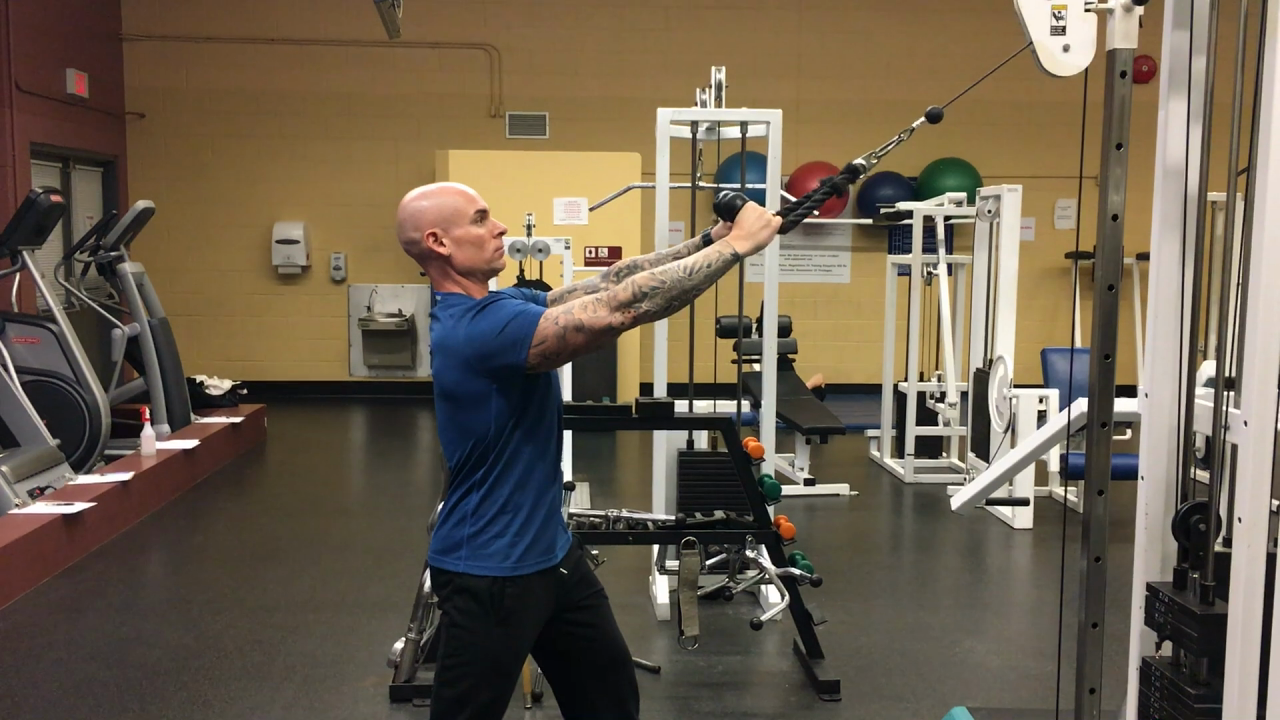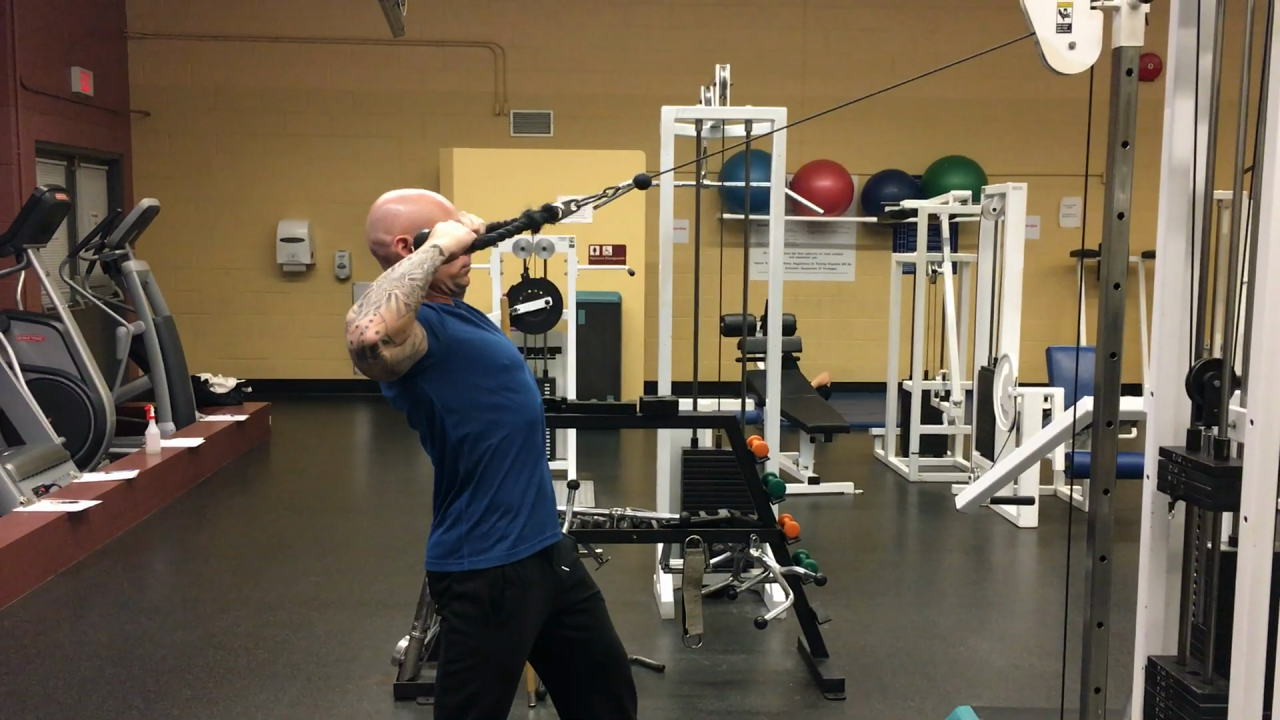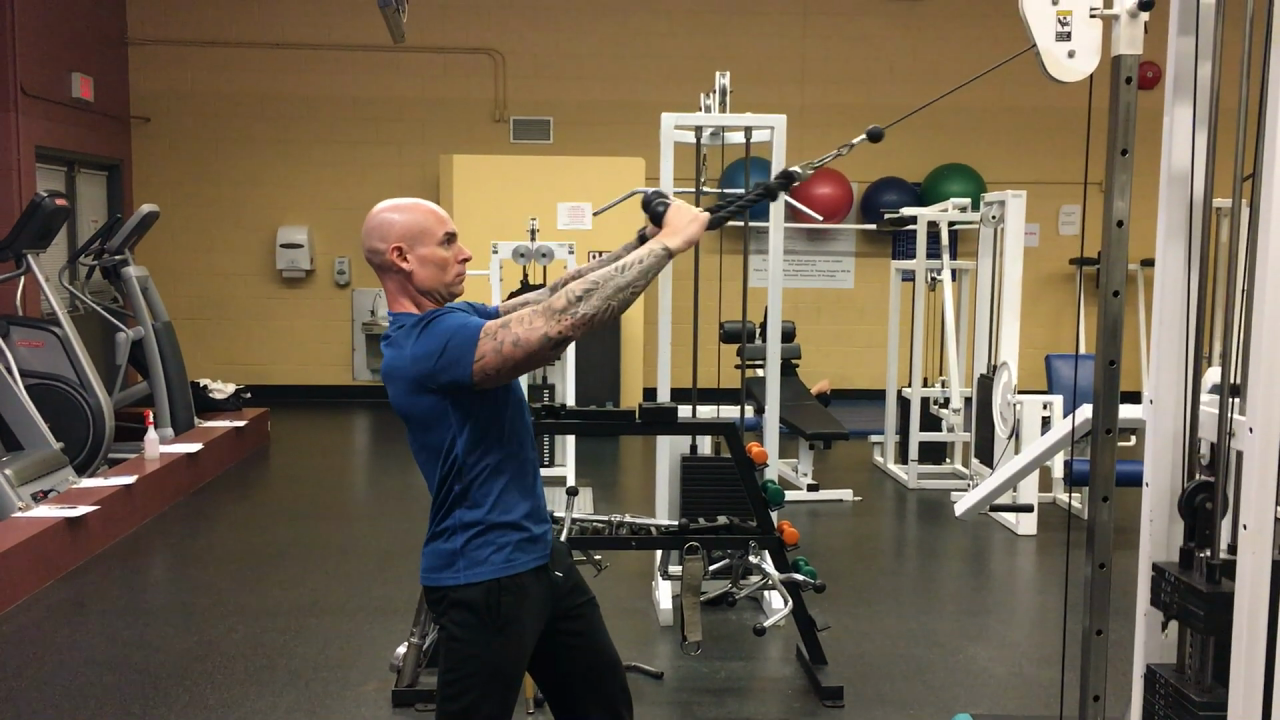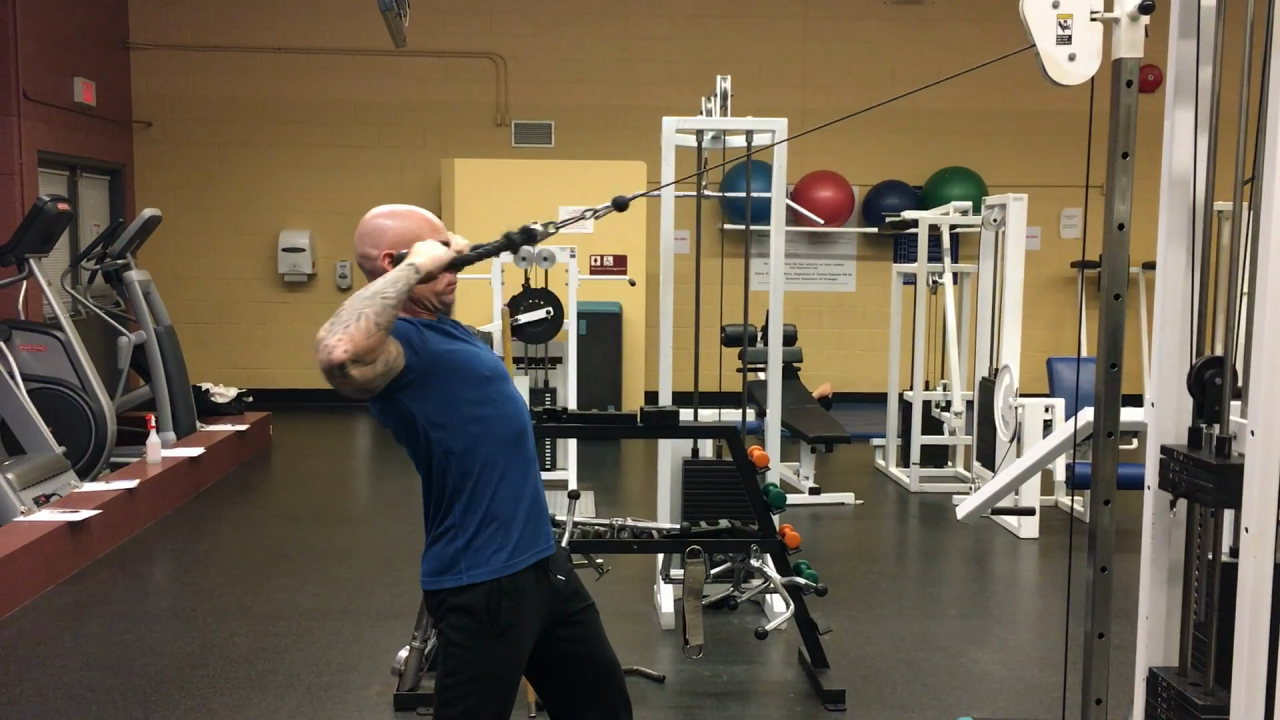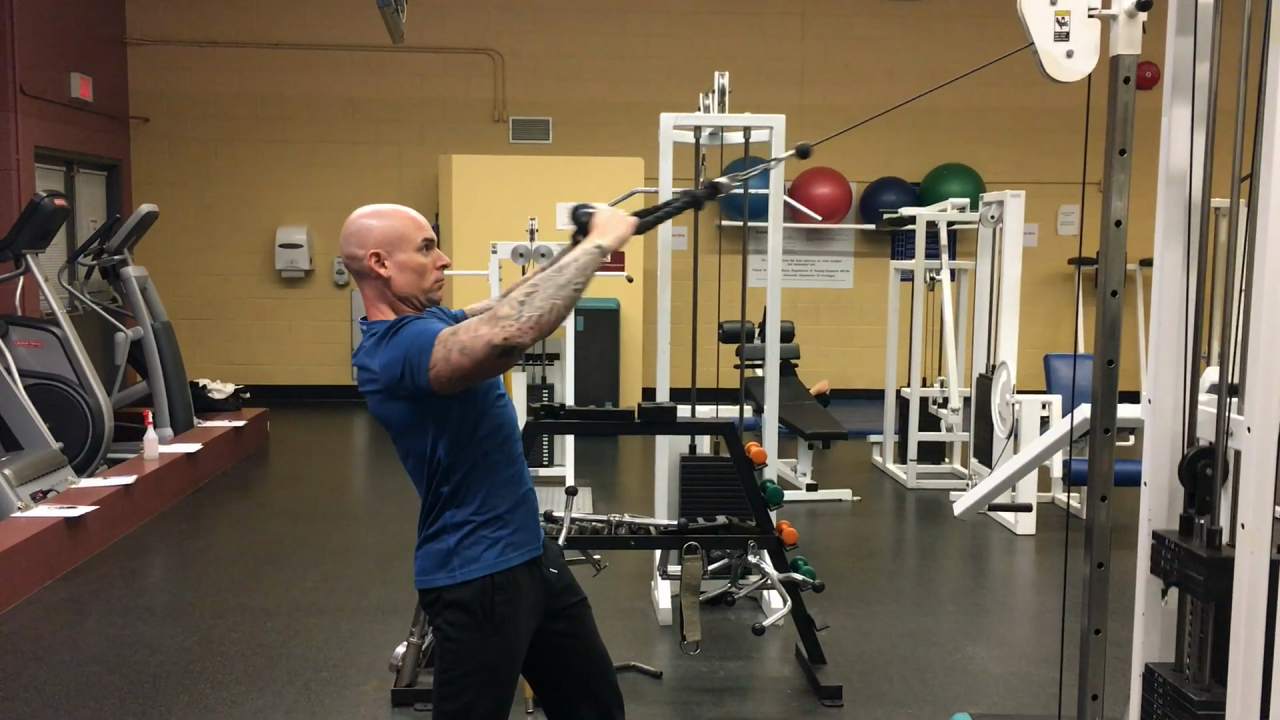
dt=1s
person 1, frame 1
left shoulder: (493, 306)
right shoulder: (478, 328)
left elbow: (603, 285)
right elbow: (619, 310)
left wrist: (709, 239)
right wrist: (735, 246)
left hip: (549, 551)
right hip: (490, 570)
person 1, frame 2
left shoulder: (450, 313)
right shoulder: (414, 330)
right elbow: (367, 334)
left wrist: (463, 238)
right wrist: (437, 246)
left hip: (545, 547)
right hip: (487, 567)
person 1, frame 3
left shoulder: (451, 320)
right shoulder: (426, 345)
left elbow: (544, 301)
right elbow: (560, 322)
left wrist: (641, 243)
right wrist: (667, 243)
left hip: (537, 555)
right hip: (483, 577)
person 1, frame 4
left shoulder: (433, 324)
right shoulder: (386, 342)
right elbow: (339, 352)
left wrist: (447, 259)
right wrist: (416, 266)
left hip: (539, 557)
right hip: (483, 579)
person 1, frame 5
left shoulder: (426, 324)
right shoulder: (398, 348)
left elbow: (507, 309)
right elbow: (515, 331)
left wrist: (584, 244)
right wrist: (597, 243)
left hip: (528, 551)
right hip: (477, 575)
